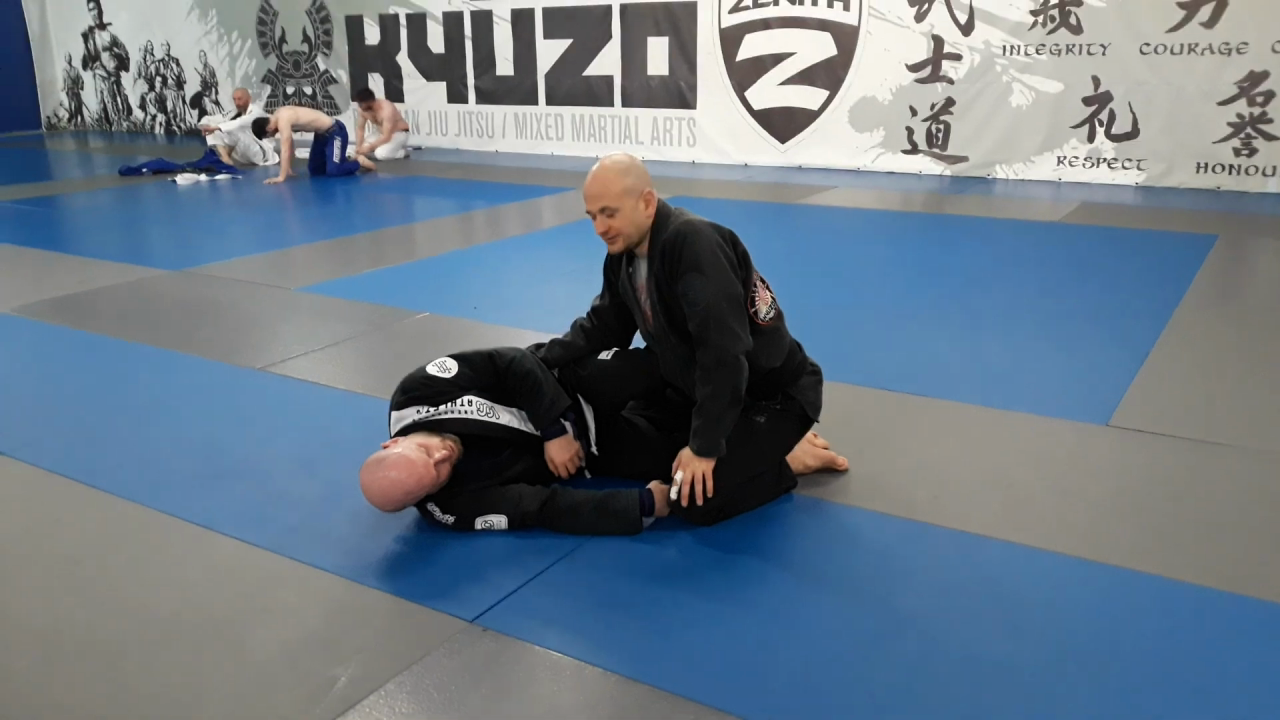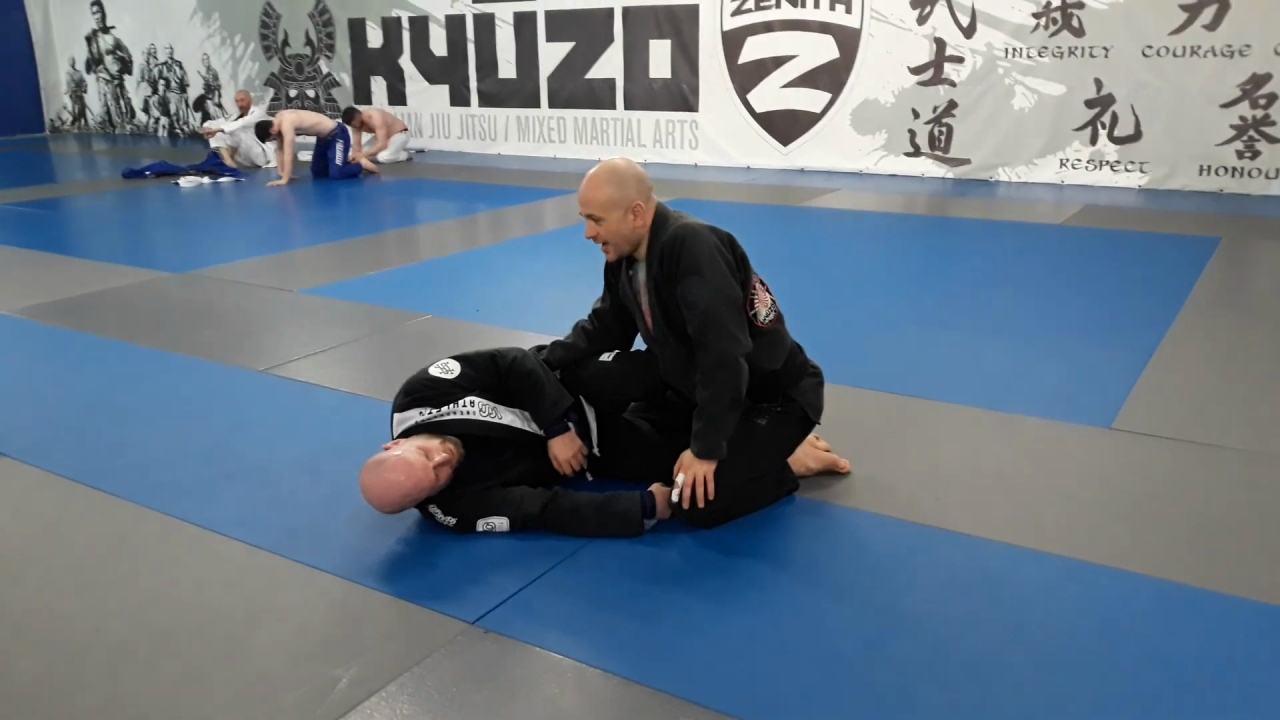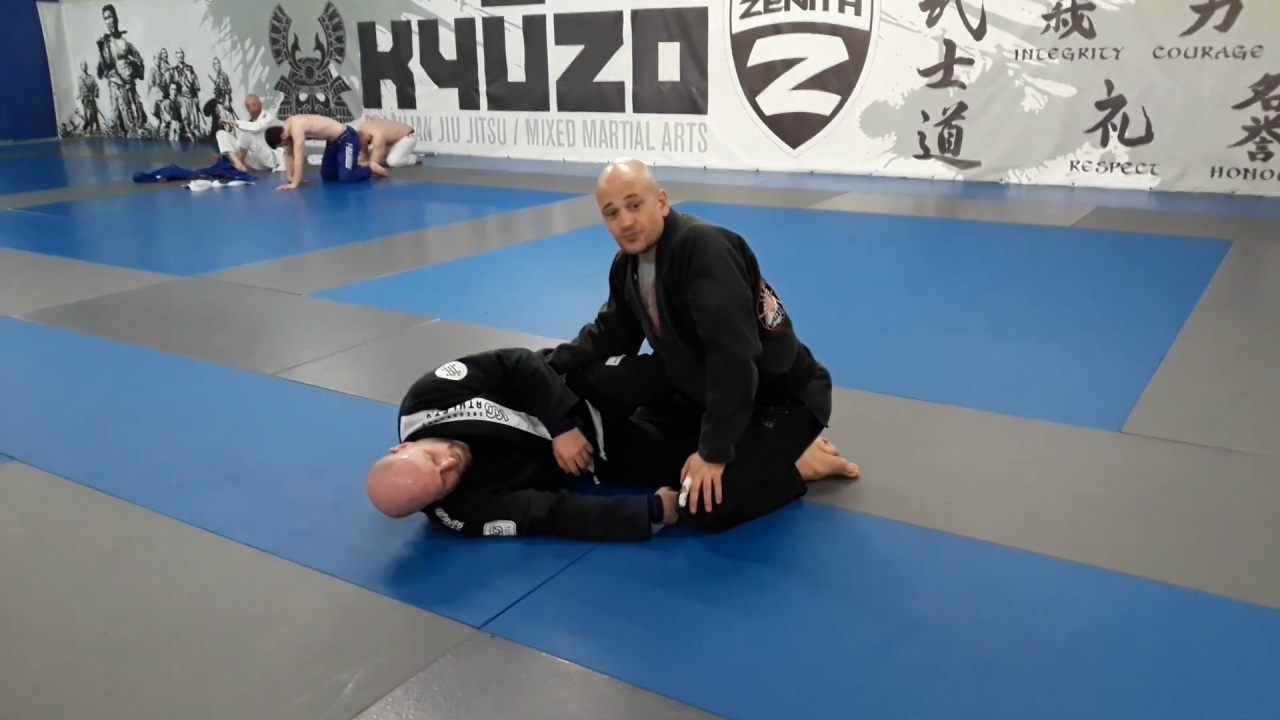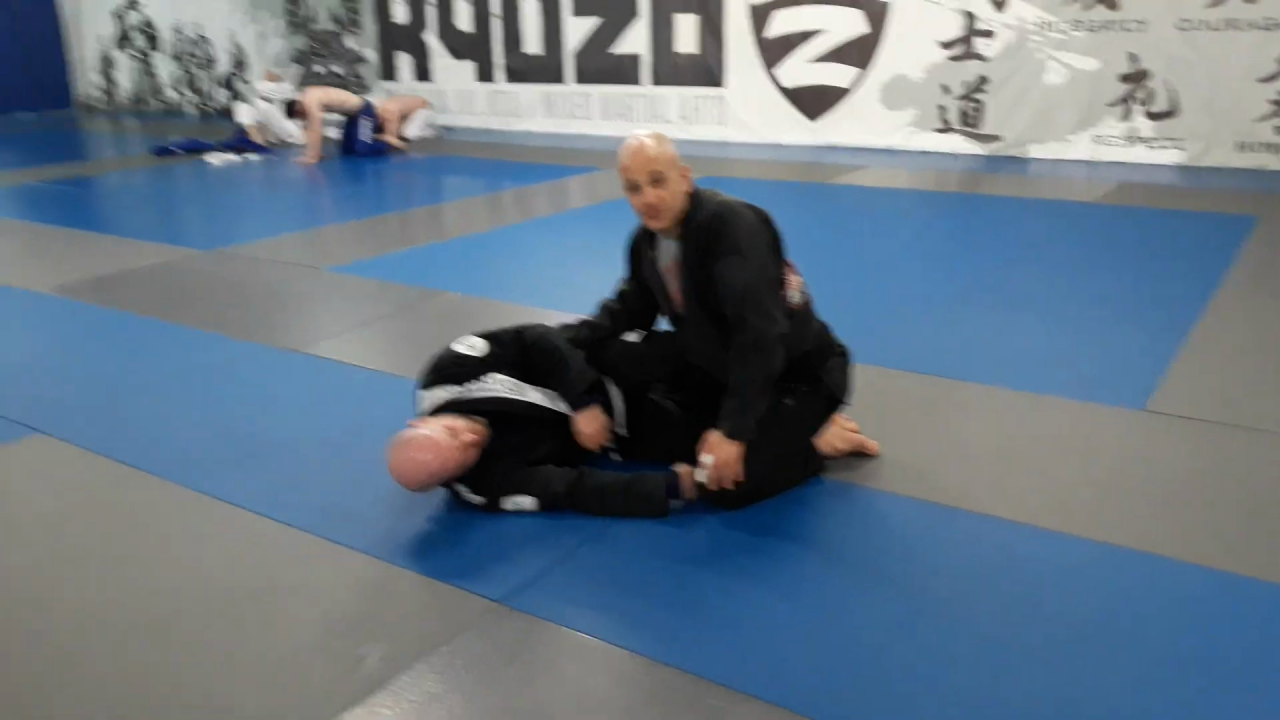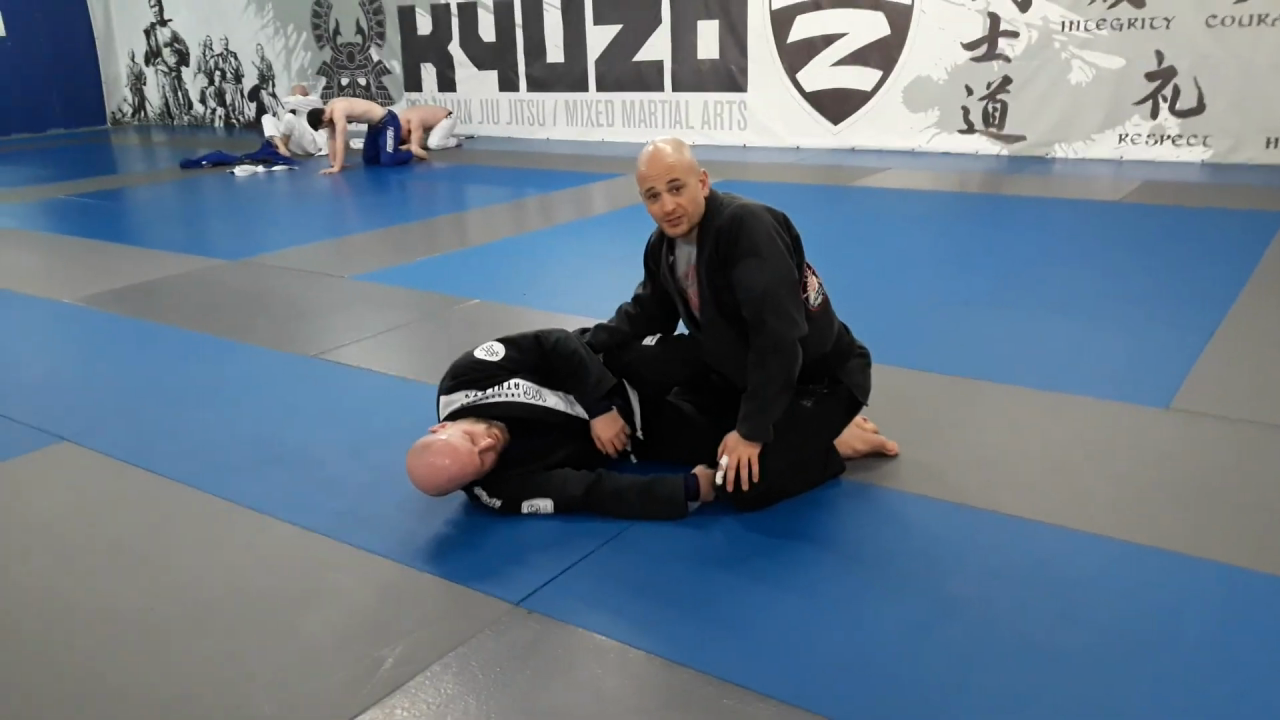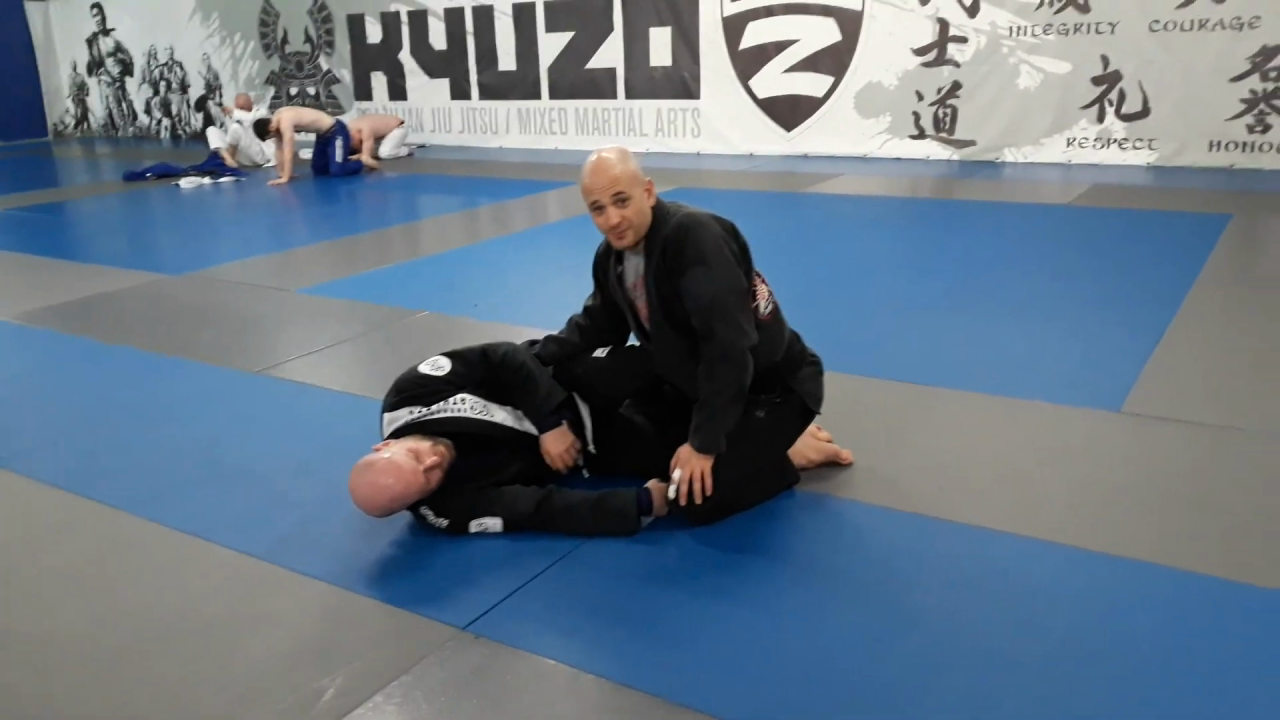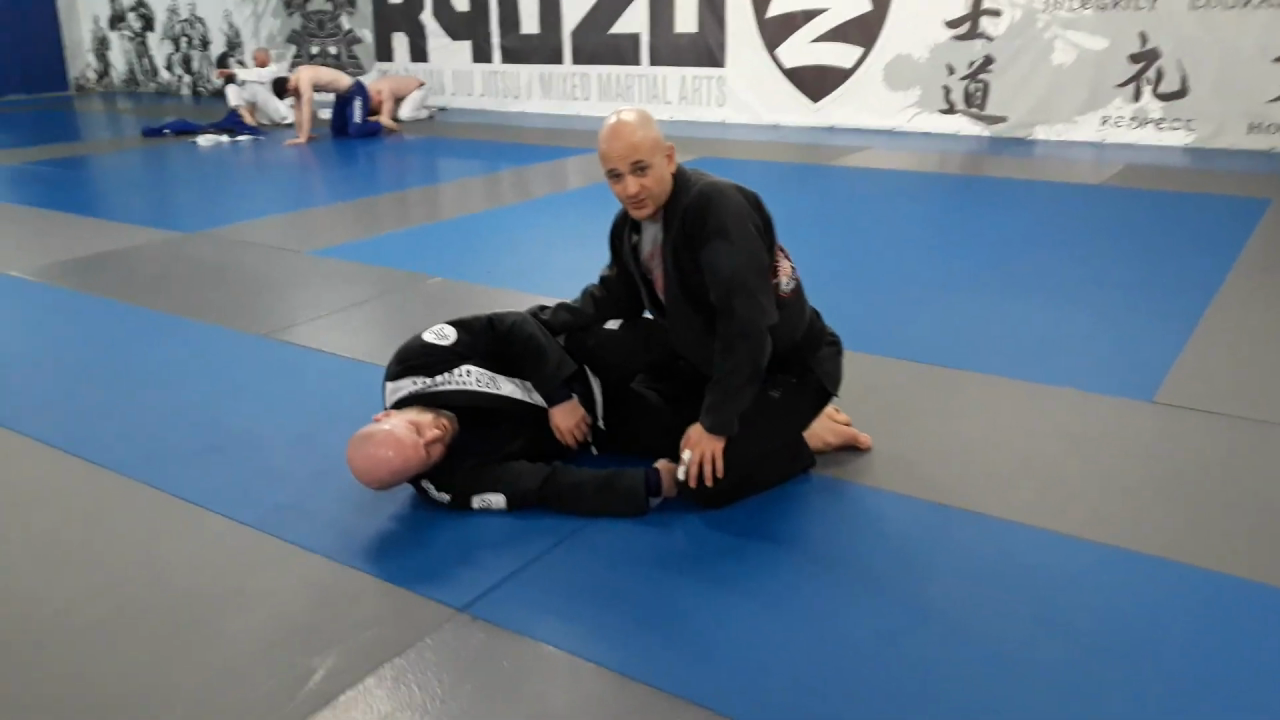
dt=0.4s
person 1, frame 1
left shoulder: (420, 391)
right shoulder: (458, 508)
left elbow: (511, 364)
right elbow: (549, 509)
left wrist: (554, 428)
right wrist: (649, 504)
left hip: (572, 388)
right hip: (592, 446)
person 1, frame 2
left shoulder: (422, 393)
right shoulder: (460, 508)
left elbow: (512, 364)
right elbow: (550, 511)
left wrist: (556, 425)
right wrist: (652, 506)
left hip: (574, 388)
right hip: (593, 447)
person 1, frame 3
left shoulder: (428, 398)
right shoulder: (465, 513)
left elbow: (516, 364)
right elbow: (557, 515)
left wrist: (561, 424)
right wrist: (659, 511)
left hip: (581, 393)
right hip: (600, 454)
person 1, frame 4
left shoulder: (448, 373)
right shoulder: (485, 489)
left elbow: (537, 340)
right elbow: (580, 491)
left wrist: (584, 402)
right wrist: (676, 485)
left hip: (605, 374)
person 1, frame 5
left shoulder: (467, 375)
right shoulder: (506, 491)
left elbow: (555, 344)
right elbow: (596, 493)
left wrist: (601, 406)
right wrist: (693, 488)
person 1, frame 6
left shoulder: (411, 393)
right shoulder: (454, 511)
left elbow: (503, 358)
right elbow: (550, 511)
left wrist: (549, 420)
right wrist: (649, 503)
left hip: (570, 386)
right hip: (592, 444)
right ankle: (786, 449)
person 1, frame 7
left shoulder: (415, 361)
right shoulder: (454, 484)
left elbow: (510, 327)
right elbow: (554, 488)
left wrist: (558, 395)
right wrist: (656, 482)
person 2, frame 1
left shoulder: (695, 245)
right shoulder: (622, 254)
left elbow: (724, 353)
right elbow: (603, 326)
left wrist: (704, 446)
right wrist: (539, 359)
left hip: (771, 392)
left knee: (697, 502)
left ankle: (793, 457)
person 2, frame 2
left shoulder: (694, 249)
right shoulder: (623, 257)
left elbow: (723, 356)
right elbow: (605, 328)
left wrist: (705, 448)
right wrist: (541, 360)
left hip: (771, 394)
left knee: (698, 505)
left ankle: (794, 458)
person 2, frame 3
left shoulder: (704, 250)
right shoulder: (629, 262)
left elbow: (733, 358)
right elbow: (611, 333)
left wrist: (714, 451)
right wrist: (549, 365)
left hip: (779, 397)
left knee: (709, 510)
left ankle: (802, 463)
person 2, frame 4
left shoulder: (730, 225)
right shoulder: (646, 239)
left elbow: (759, 336)
right elbow: (629, 309)
left wrist: (734, 429)
right wrist: (569, 341)
left hip: (796, 373)
right hip: (718, 361)
left knee: (727, 487)
left ankle: (817, 439)
person 2, frame 5
left shoulder: (748, 228)
right shoulder: (663, 243)
left elbow: (778, 338)
right elbow: (646, 313)
left wrist: (752, 430)
right wrist: (584, 345)
left hip: (817, 374)
right hip: (737, 363)
left knee: (746, 488)
left ankle: (837, 439)
person 2, frame 6
left shoulder: (695, 237)
right shoulder: (611, 254)
left elbow: (728, 348)
right elbow: (597, 325)
left wrist: (704, 442)
right wrist: (532, 356)
left hip: (769, 382)
right hip: (690, 374)
left knee: (700, 499)
left ankle: (794, 448)
person 2, frame 7
left shoulder: (718, 208)
right shoulder: (630, 222)
left elbow: (747, 325)
right elbow: (615, 297)
left wrist: (716, 422)
right wrist: (541, 321)
left hip: (787, 362)
right hip: (707, 352)
left knee: (711, 483)
left ankle: (808, 433)
